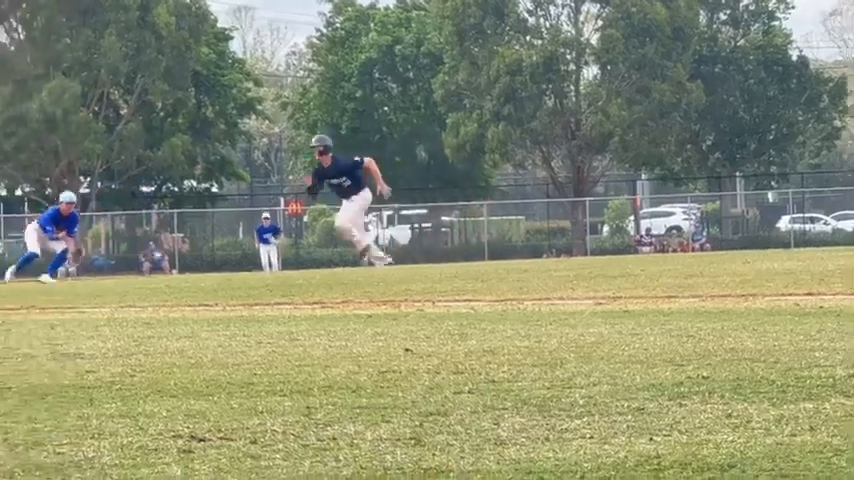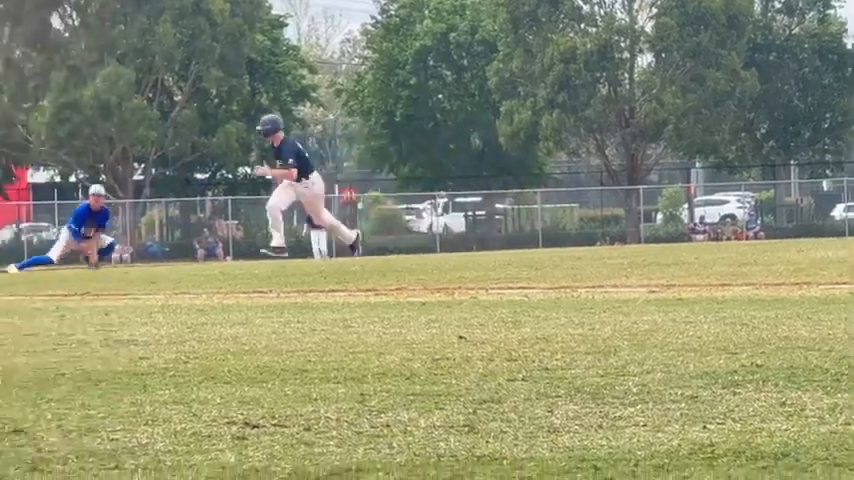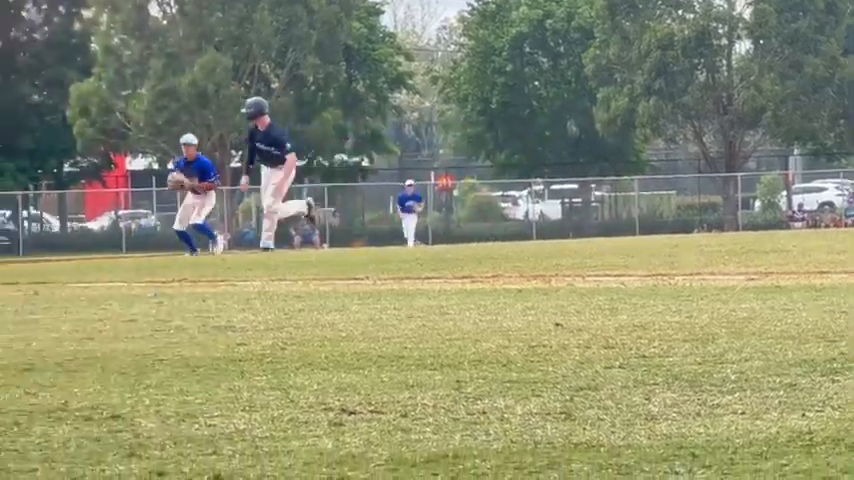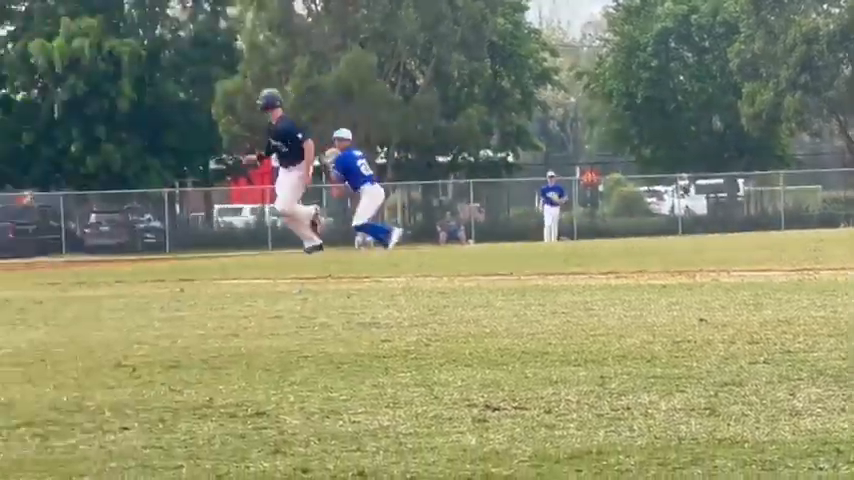
dt=0.3s
person 1, frame 1
left shoulder: (343, 163)
right shoulder: (319, 171)
left elbow: (369, 162)
right elbow: (313, 192)
left wrist: (380, 183)
right wrist: (309, 185)
left hip: (361, 196)
right hip: (347, 200)
left knee: (341, 223)
right knee: (358, 236)
left ankle: (363, 244)
right ankle: (382, 261)
person 1, frame 2
left shoulder: (289, 147)
right shoulder: (275, 146)
left elbow: (292, 174)
left wrist: (268, 172)
left hip: (310, 182)
right hip: (292, 183)
left knee: (321, 218)
right knee: (272, 206)
left ankle: (352, 238)
right ankle: (278, 247)
person 1, frame 3
left shoulder: (277, 133)
right shoulder: (254, 131)
left elbow: (291, 158)
right elbow: (251, 154)
left wrist: (282, 182)
right wrist: (245, 176)
left hip: (283, 170)
right hip: (267, 169)
left knee: (270, 206)
right knee: (269, 208)
left ankle: (267, 244)
right ankle: (304, 206)
person 1, frame 4
left shoulder: (287, 126)
right shoulder: (272, 127)
left elbow: (309, 145)
left wrist: (306, 171)
right wrist: (256, 158)
left hip: (298, 170)
right hip: (284, 171)
left knee: (283, 208)
right knee: (288, 211)
left ankle: (311, 213)
right ankle: (313, 242)
